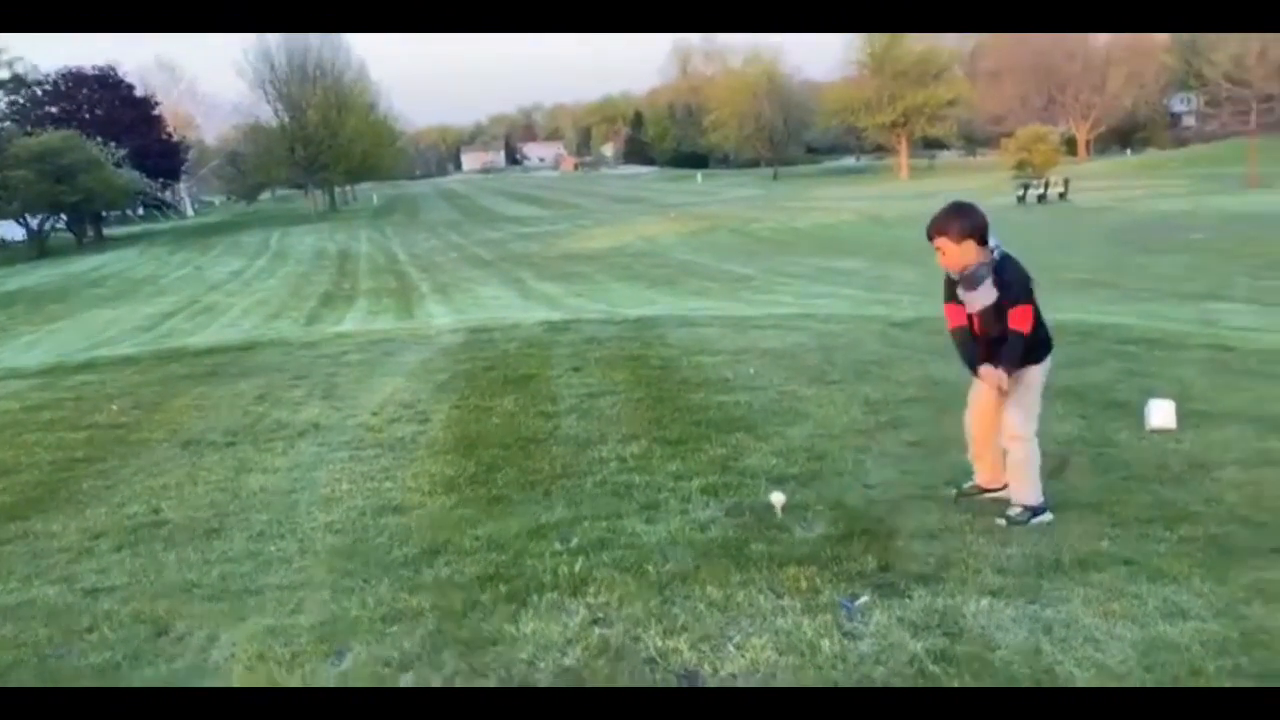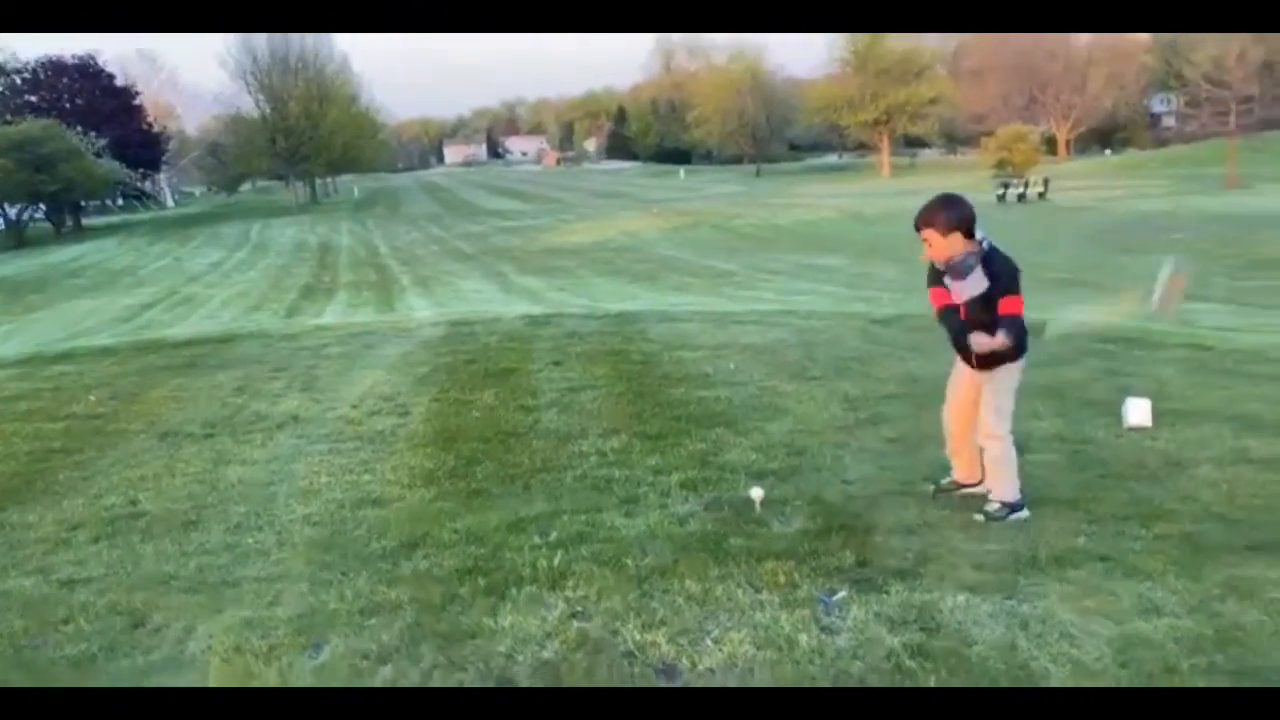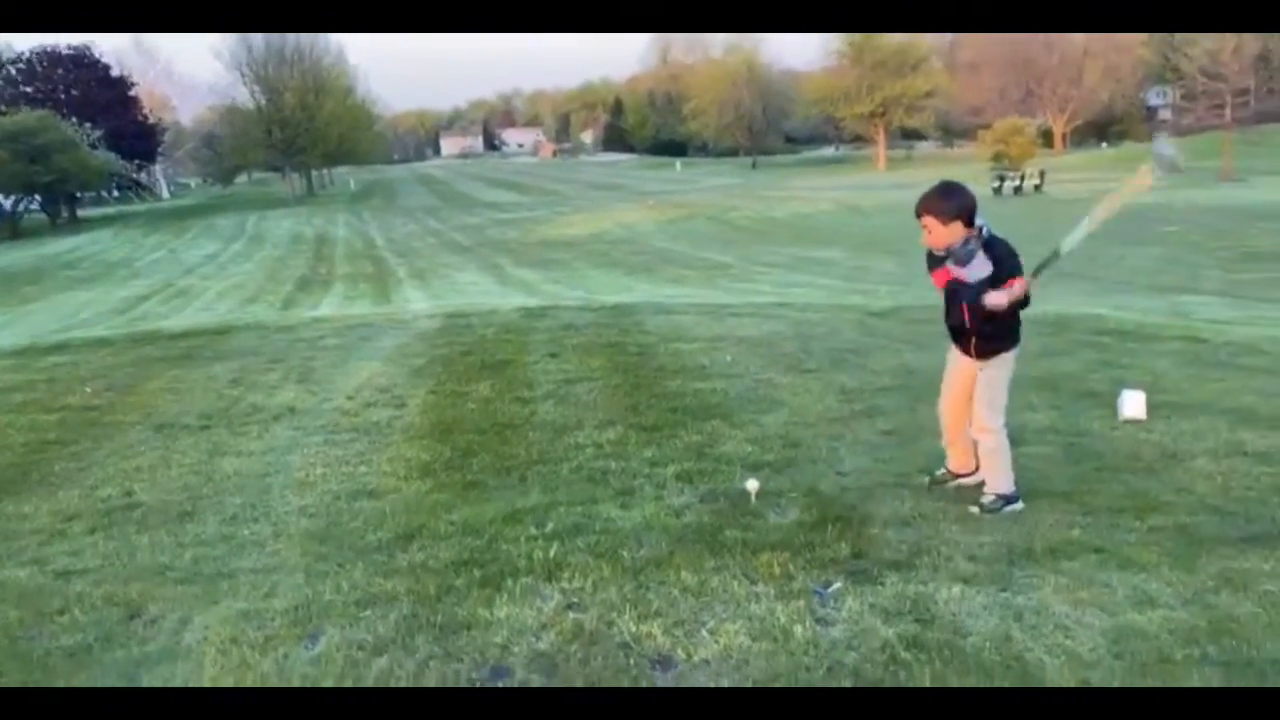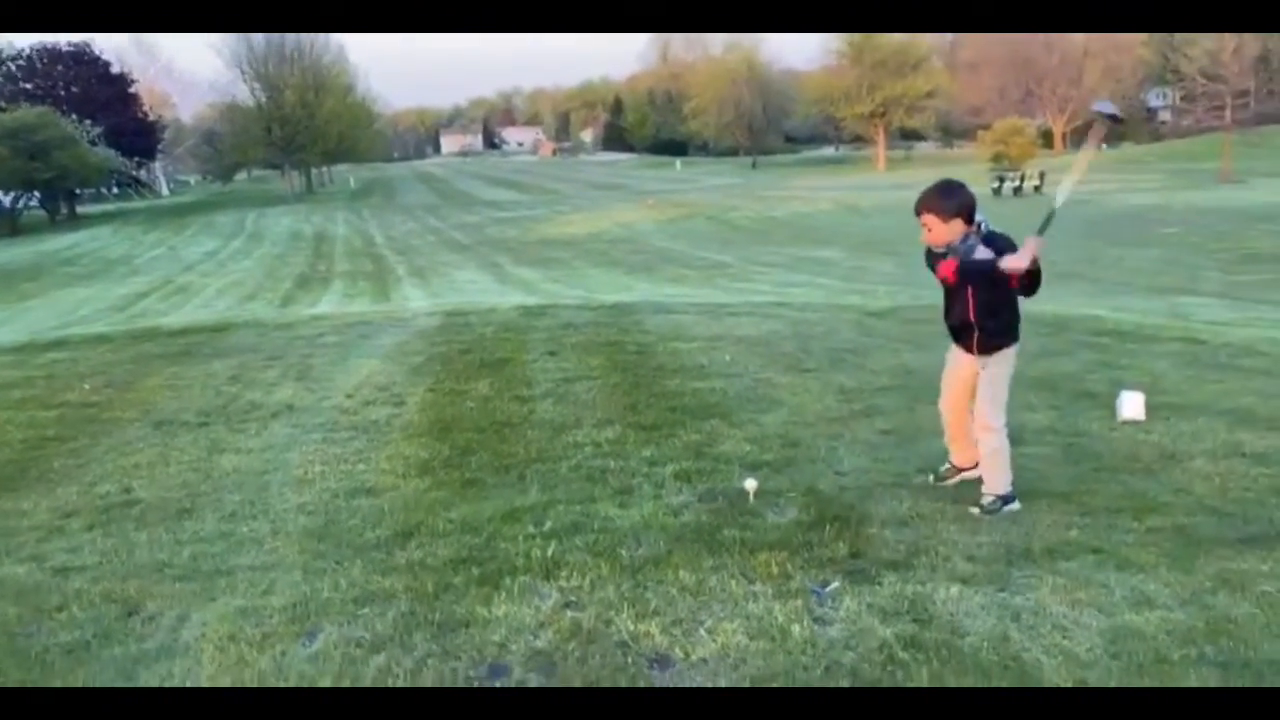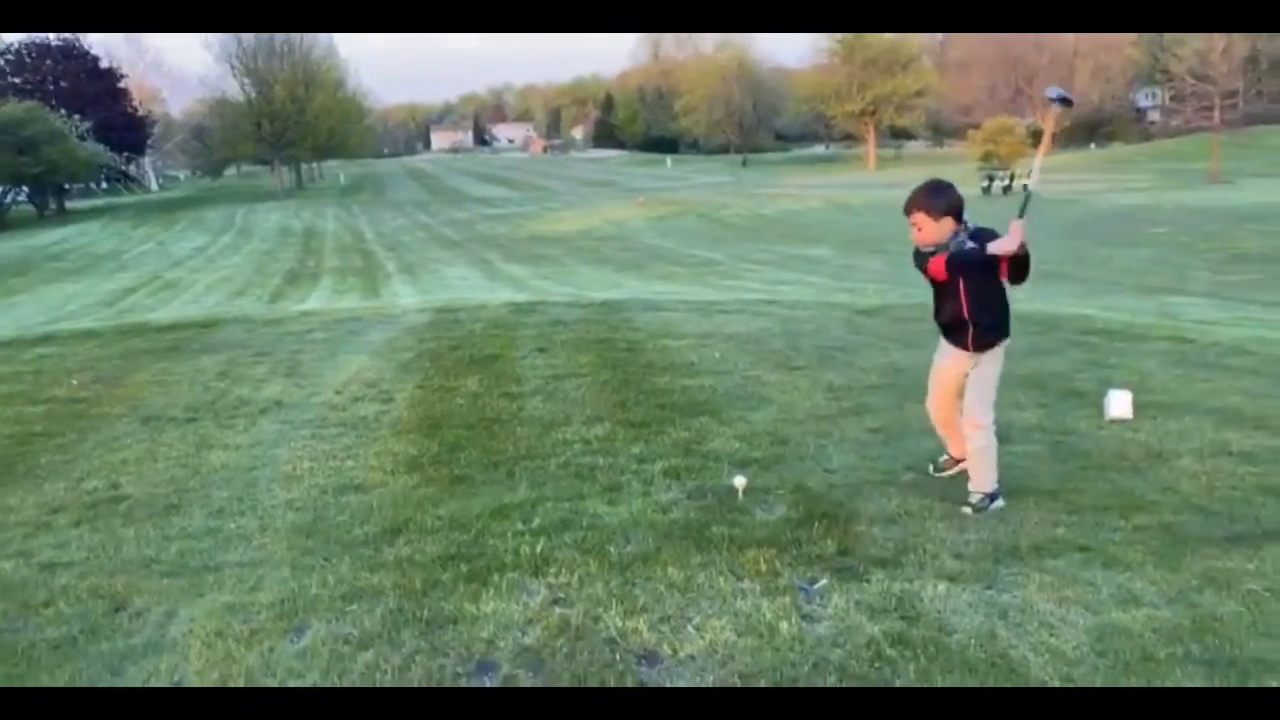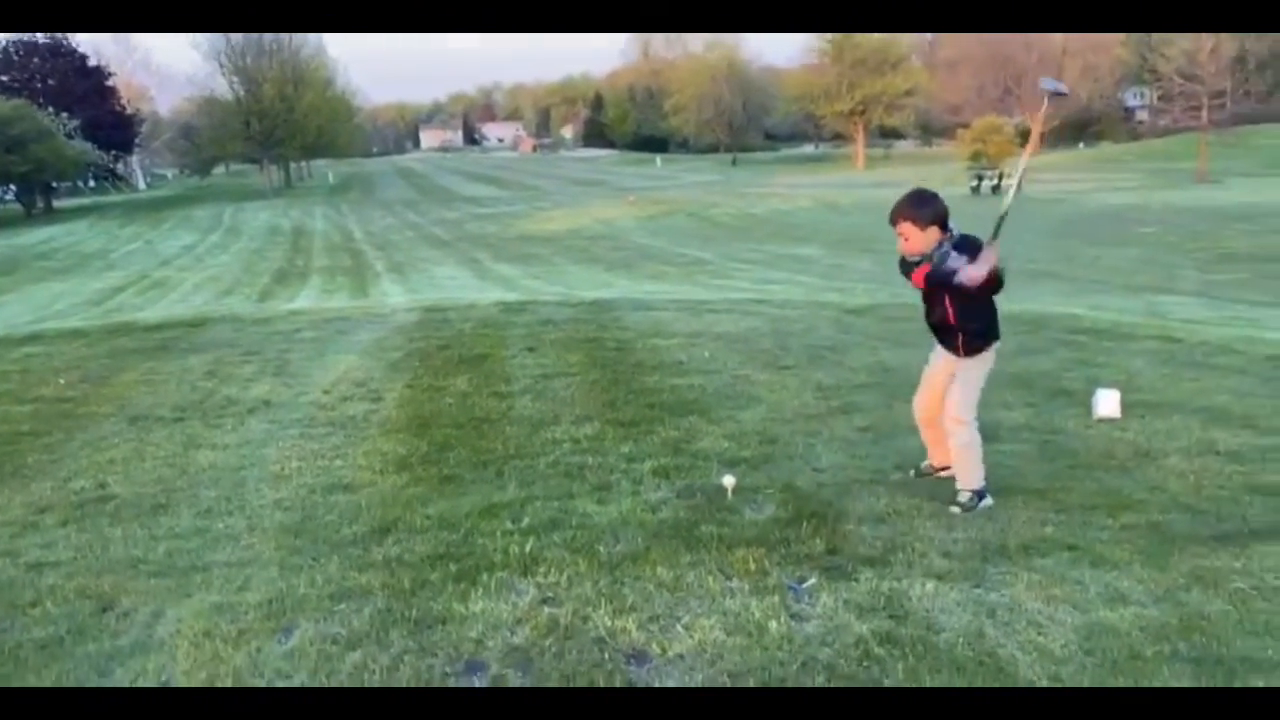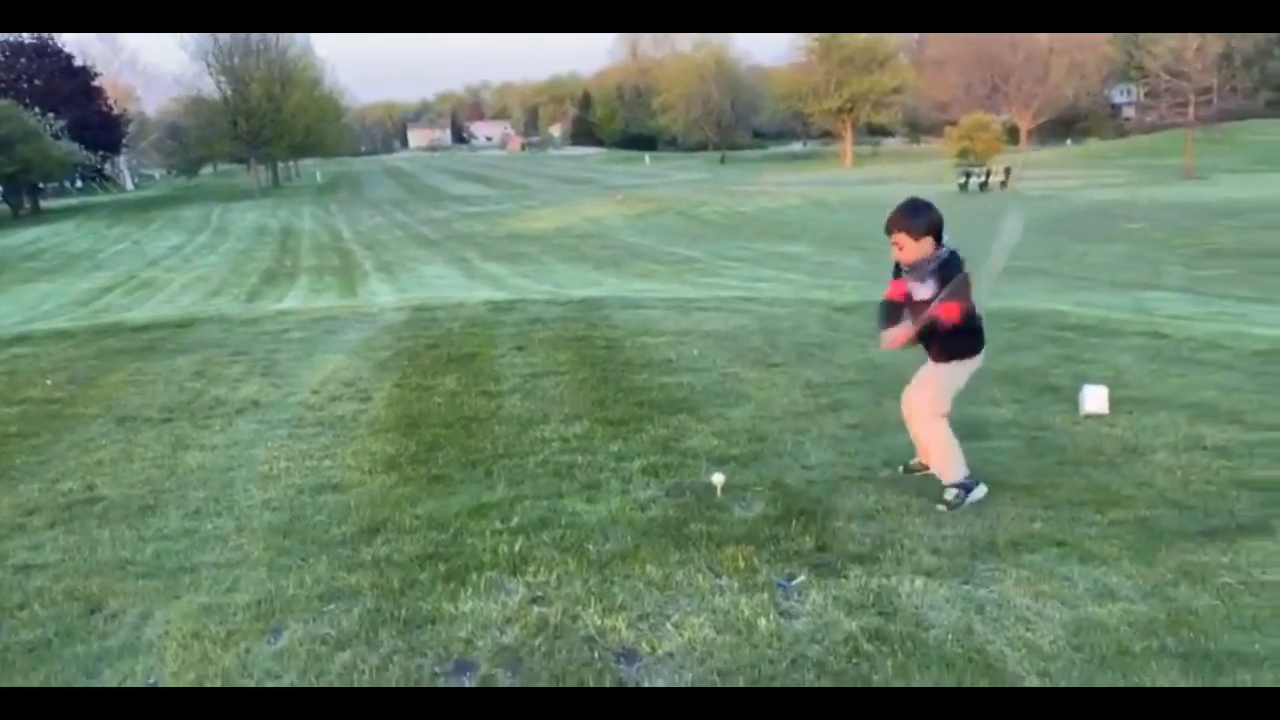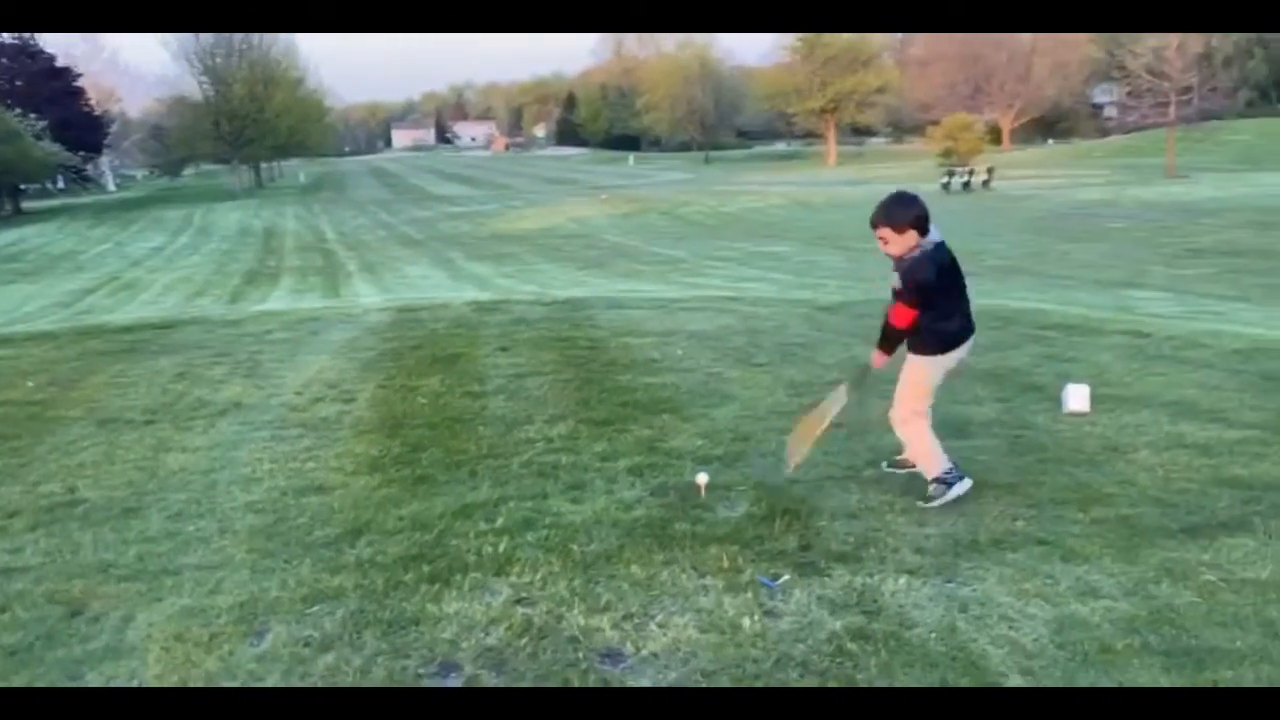
dt=0.1s
person 1, frame 1
left shoulder: (1011, 275)
right shoulder: (954, 281)
left elbow: (1022, 329)
right elbow: (958, 329)
left wrist: (1006, 367)
right wrist: (980, 366)
left hip: (1028, 362)
right hip: (988, 363)
left knee: (1016, 430)
right knee: (977, 422)
left ankle: (1031, 503)
right ankle: (991, 481)
person 1, frame 2
left shoulder: (999, 267)
right shoulder: (939, 271)
left elbow: (1013, 315)
right elbow: (946, 313)
left wrist: (1004, 337)
right wrist: (970, 338)
left hip: (1004, 360)
right hip: (968, 358)
left knee: (992, 428)
right knee: (955, 418)
left ankle: (1009, 499)
right ankle: (968, 476)
person 1, frame 3
left shoulder: (999, 252)
right shoulder: (937, 258)
left elbow: (1017, 297)
right elbow: (954, 287)
left wrist: (1017, 292)
right wrist: (986, 298)
left hip: (997, 351)
right hip: (962, 347)
left knee: (986, 421)
right knee: (950, 410)
left ankle: (1002, 491)
right ankle: (963, 468)
person 1, frame 4
left shoulder: (999, 245)
right shoulder: (937, 255)
left elbow: (1026, 286)
right elbow: (962, 273)
left wrist: (1030, 263)
right wrist: (1004, 265)
left hip: (998, 347)
right hip: (962, 345)
left knee: (989, 420)
right knee: (952, 407)
left ankle: (1000, 492)
right ankle: (965, 461)
person 1, frame 5
left shoulder: (985, 238)
right shoulder: (925, 256)
left elbow: (1016, 275)
right elbow: (955, 263)
left wrist: (1017, 250)
right wrist: (993, 250)
left hip: (989, 345)
right hip: (953, 343)
left knee: (976, 417)
right knee: (938, 404)
left ankle: (986, 490)
right ankle: (960, 452)
person 1, frame 6
left shoulder: (969, 247)
right shoulder: (911, 263)
left elbow: (991, 286)
right elbow: (932, 278)
left wrist: (987, 271)
right wrist: (962, 275)
left hip: (978, 348)
right hip: (946, 346)
left knee: (957, 415)
right knee: (925, 406)
left ankle: (973, 488)
right ankle: (943, 460)
person 1, frame 7
left shoulder: (951, 268)
right shoulder: (905, 268)
left elbow: (953, 314)
right elbow: (892, 302)
left wrist: (913, 329)
right wrist: (893, 327)
left hip: (958, 355)
right hip: (942, 351)
left knee: (925, 413)
right knee: (911, 402)
left ankle: (960, 480)
right ankle: (931, 458)
person 1, frame 8
left shoulder: (922, 269)
right shoulder: (911, 255)
left elbow: (901, 316)
left wrist: (884, 349)
left hip: (935, 348)
right hip: (954, 340)
left knee: (905, 413)
right knee: (912, 403)
left ankle: (945, 476)
right ankle: (917, 455)
